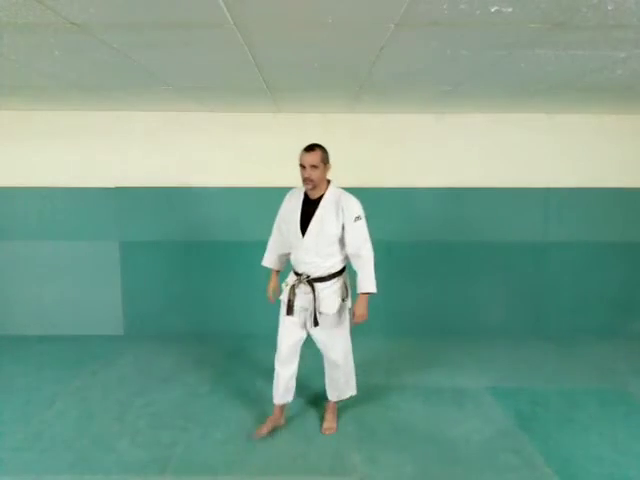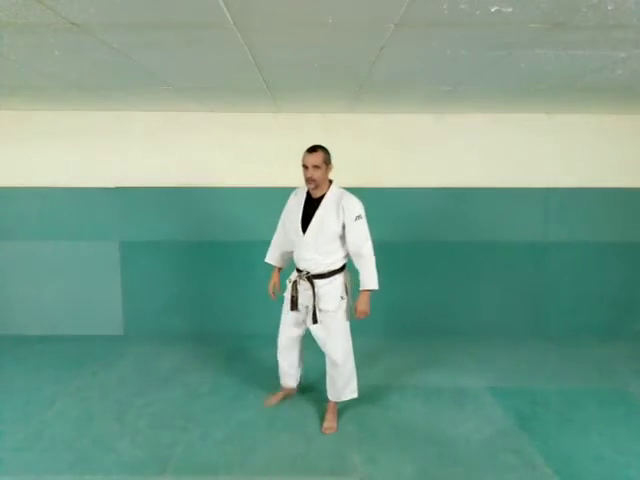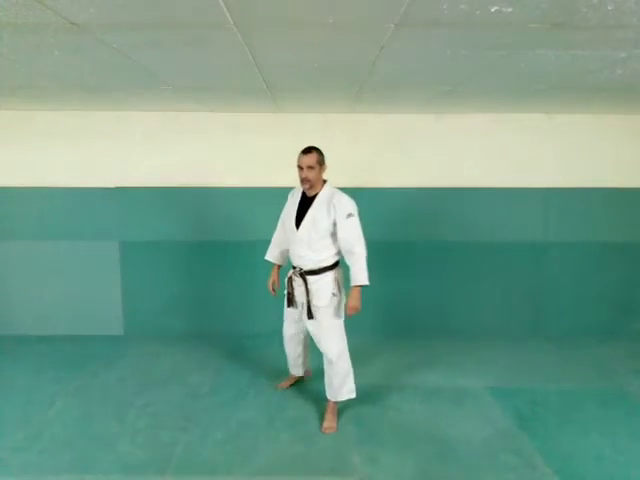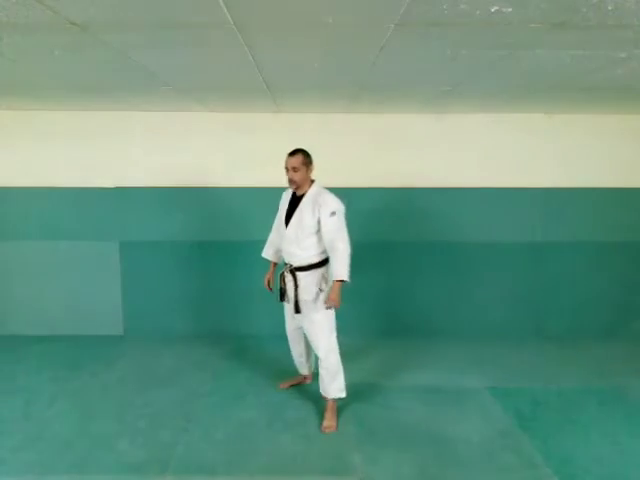
dt=0.2s
person 1, frame 1
left shoulder: (346, 205)
right shoulder: (292, 199)
left elbow: (362, 252)
right elbow: (280, 238)
left wrist: (363, 298)
right wrist: (274, 276)
left hip: (330, 289)
right hip: (297, 287)
left knee: (336, 351)
right knee: (285, 349)
left ankle: (332, 407)
right ankle: (277, 414)
person 1, frame 2
left shoulder: (347, 204)
right shoulder: (296, 198)
left elbow: (362, 250)
right elbow: (283, 236)
left wrist: (365, 294)
right wrist: (276, 273)
left hip: (330, 286)
right hip: (299, 282)
left knee: (336, 350)
right knee: (287, 339)
left ankle: (332, 407)
right ankle: (288, 386)
person 1, frame 3
left shoulder: (339, 202)
right shoulder: (294, 196)
left elbow: (354, 247)
right elbow: (283, 234)
left wrist: (356, 290)
right wrist: (275, 269)
left hip: (324, 283)
right hip: (296, 279)
left knee: (332, 346)
right knee: (291, 333)
left ankle: (332, 406)
right ankle: (298, 372)
person 1, frame 4
left shoulder: (326, 202)
right shoulder: (287, 196)
left elbow: (339, 245)
left wrist: (336, 285)
right wrist: (271, 267)
left hip: (313, 279)
right hip: (289, 277)
left knee: (323, 340)
right knee: (294, 331)
left ankle: (331, 405)
right ankle: (304, 374)
